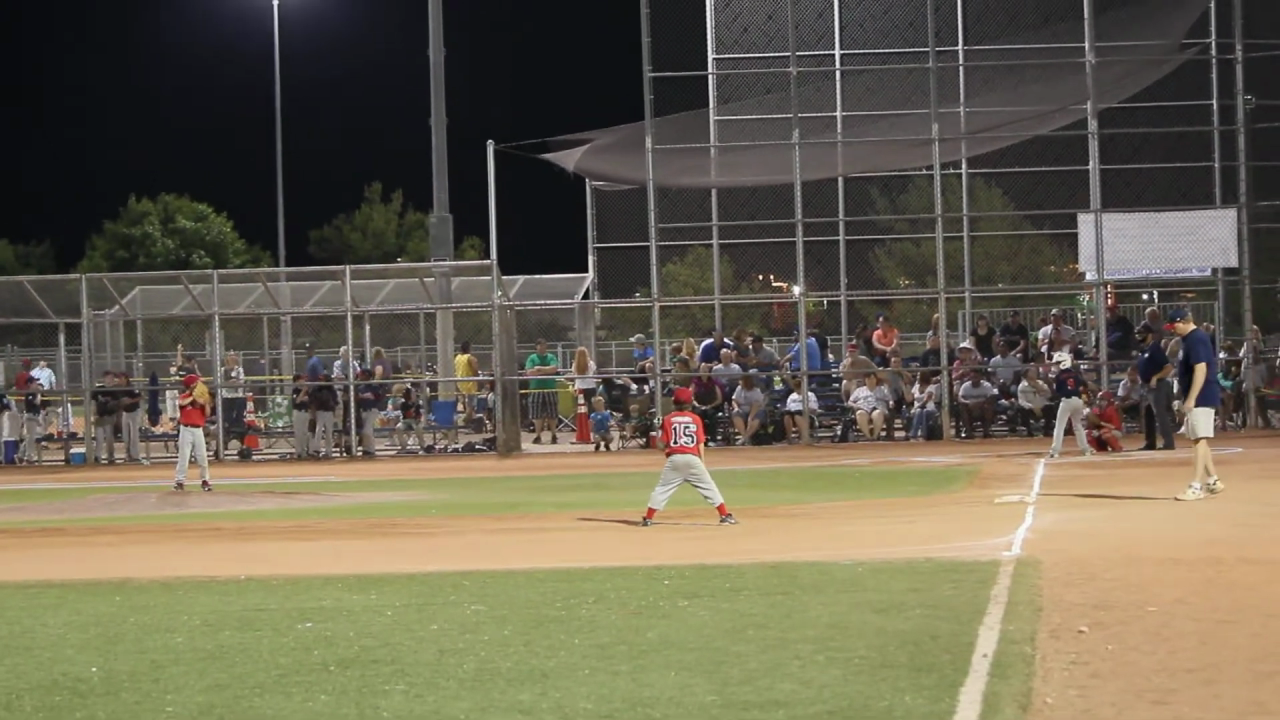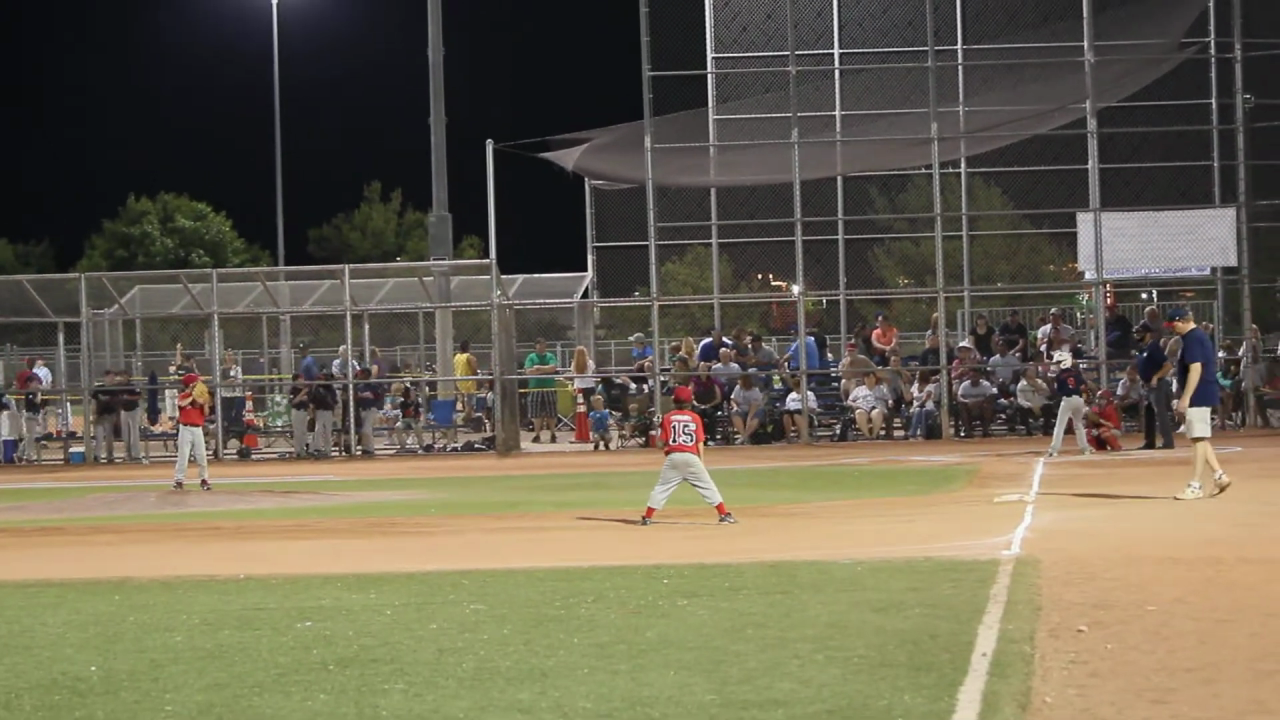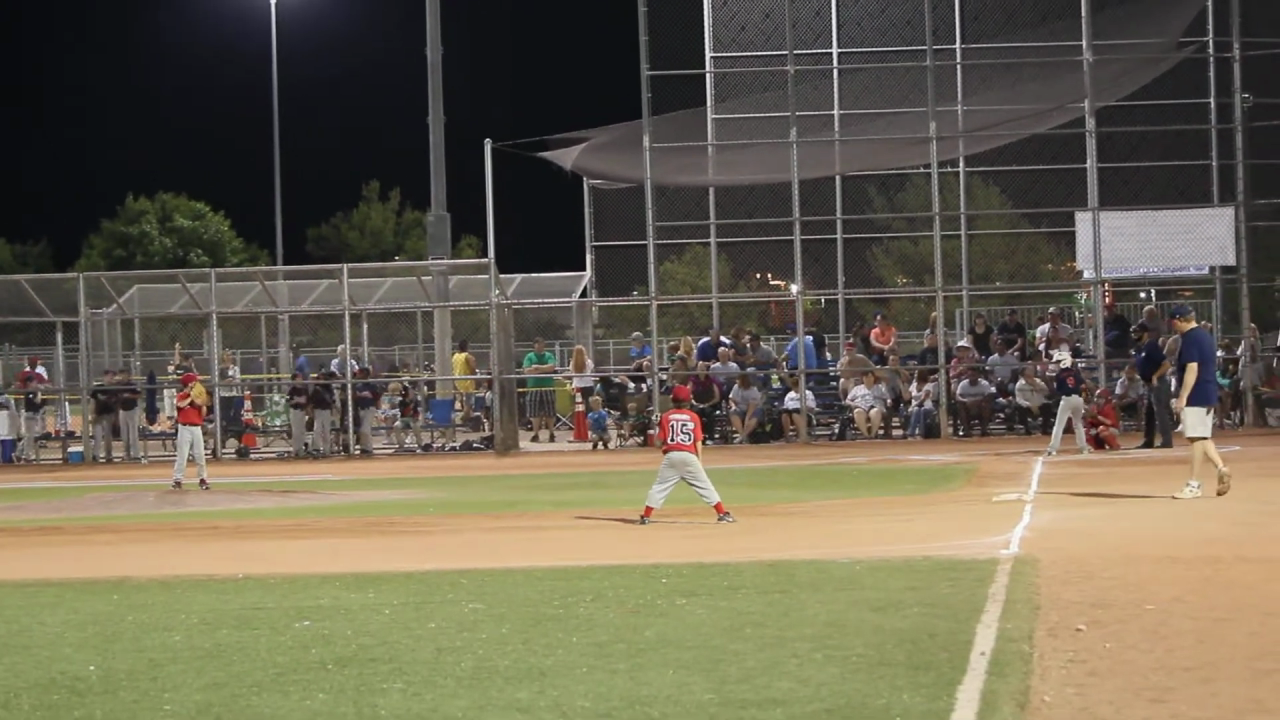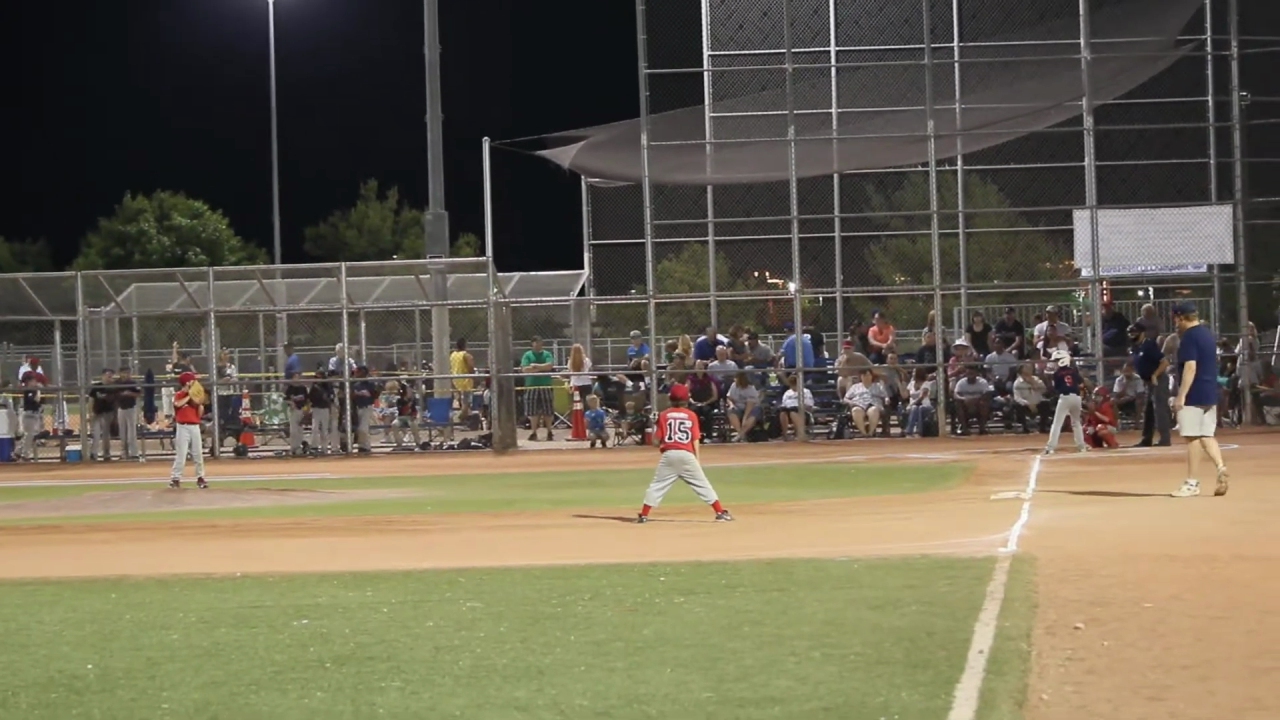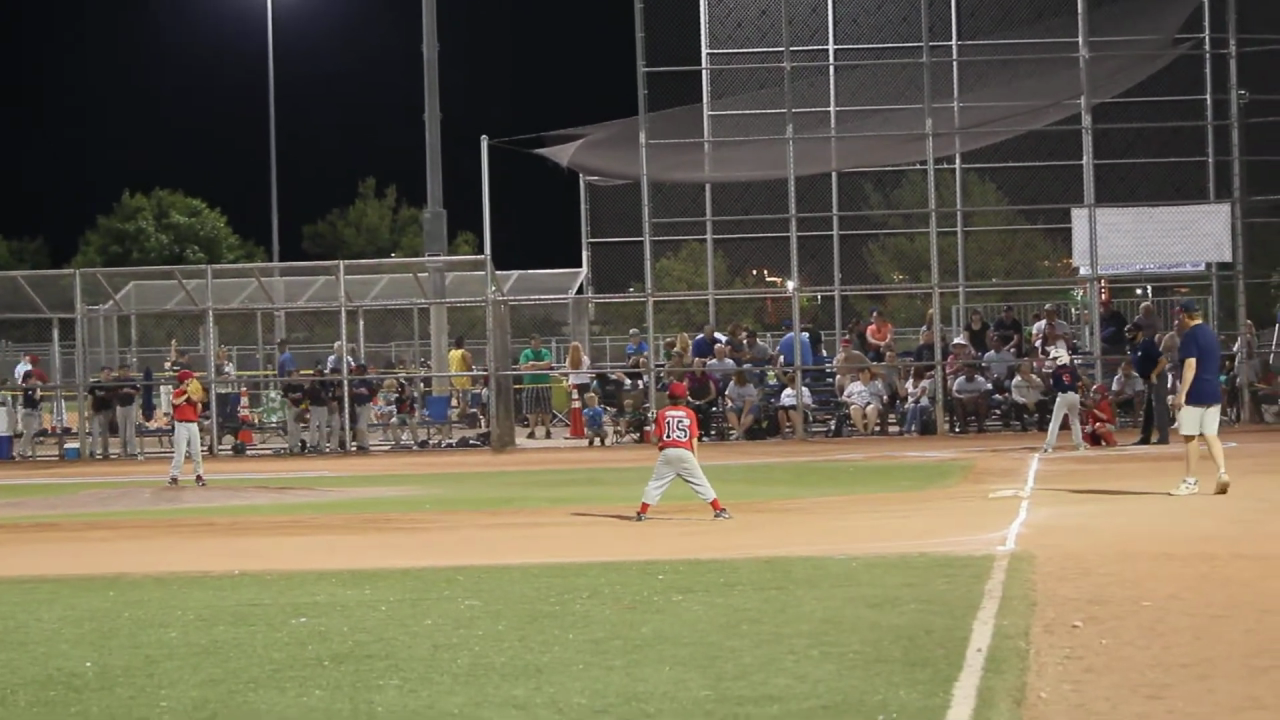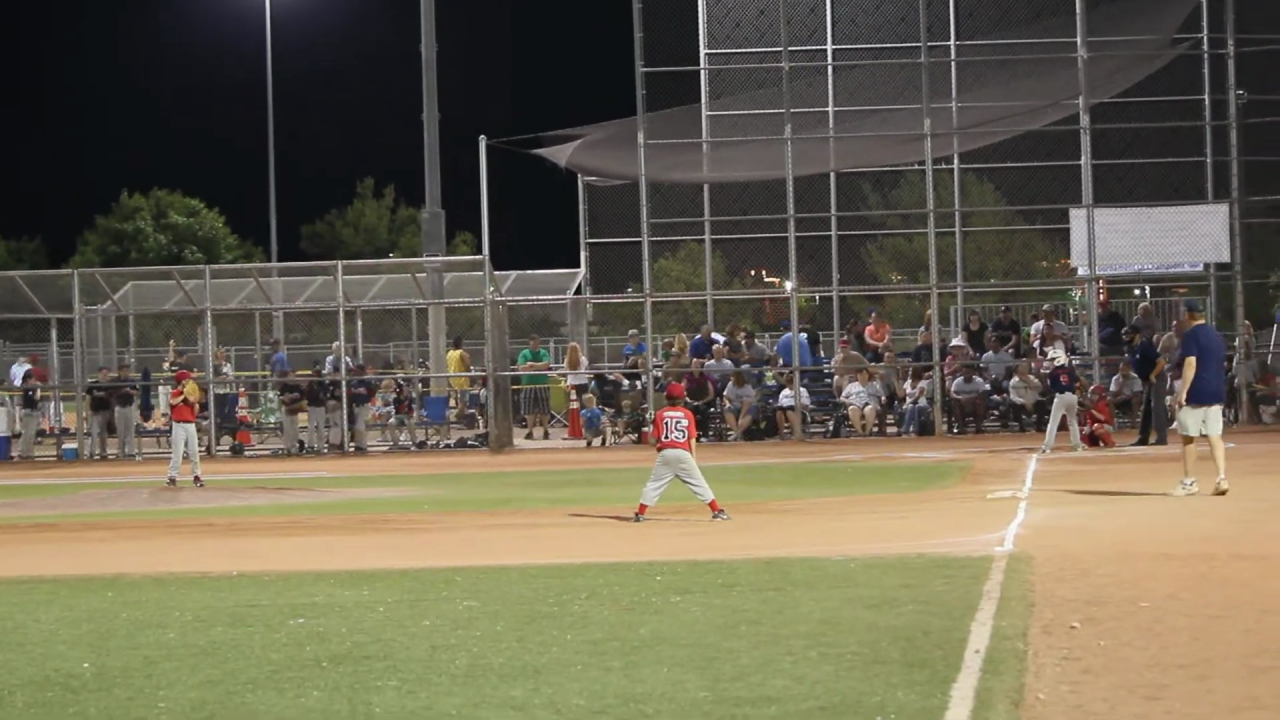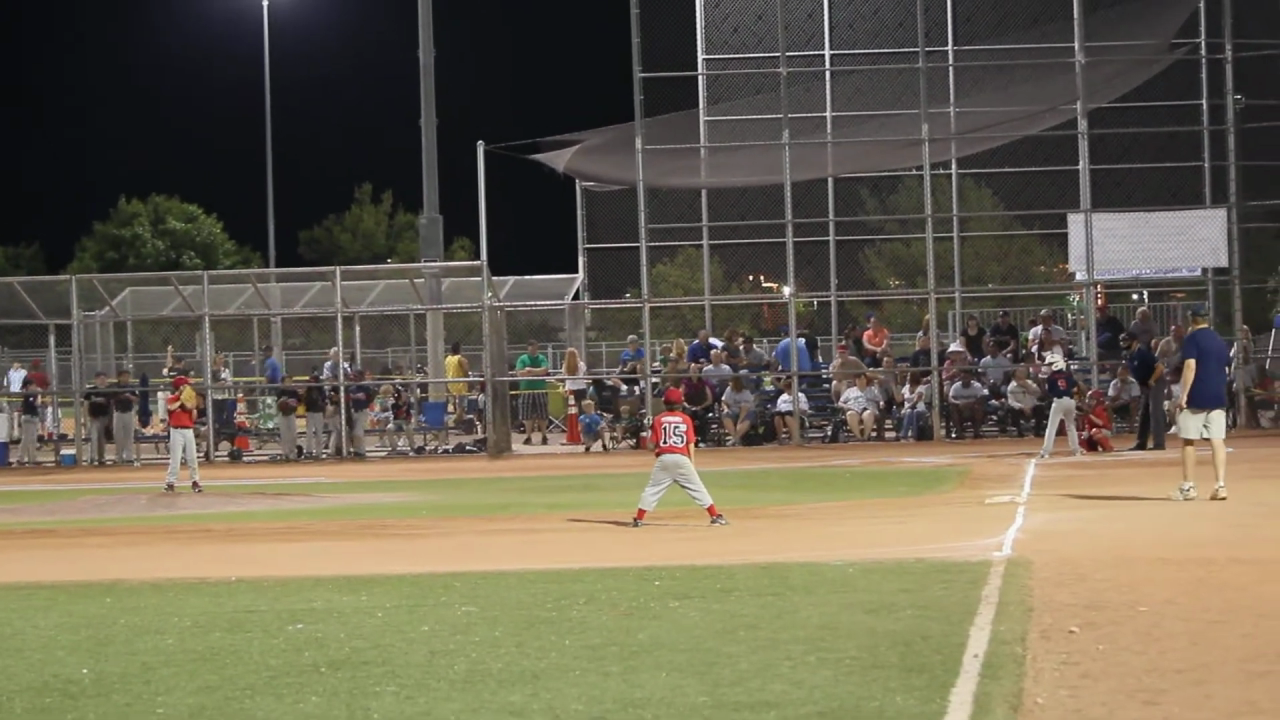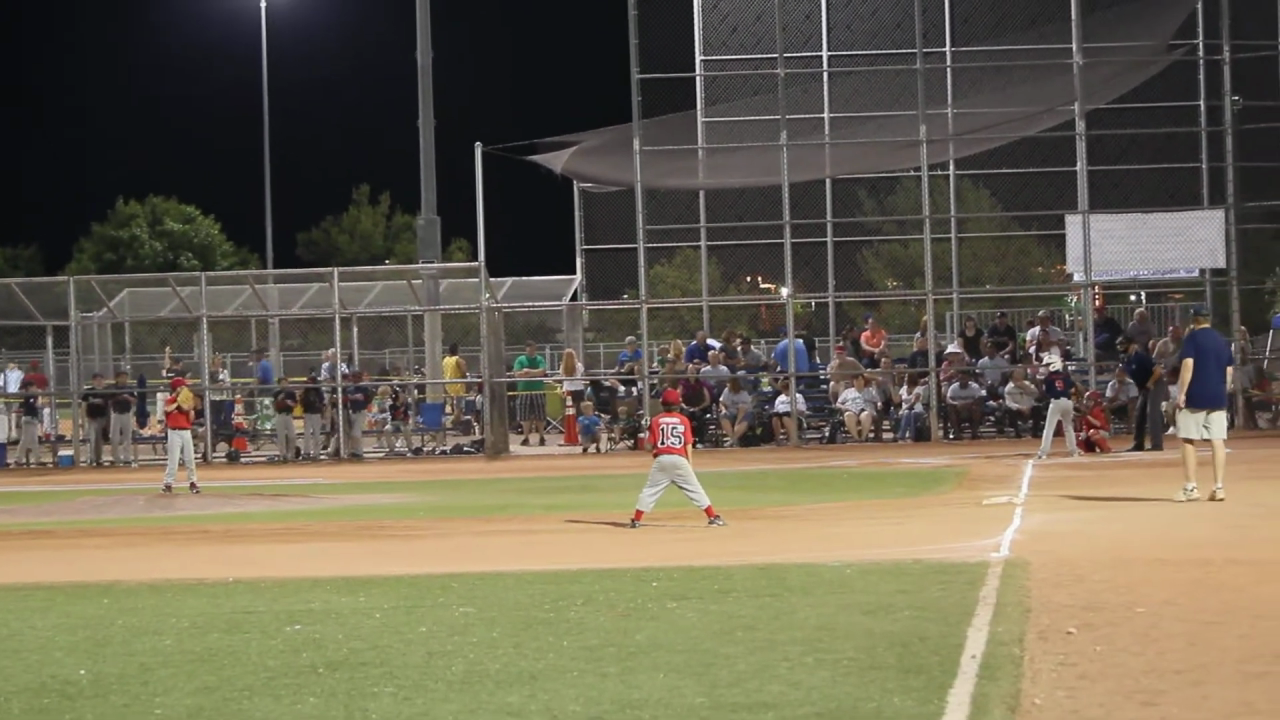
dt=0.1s
person 1, frame 1
left shoulder: (1197, 339)
right shoulder: (1189, 339)
left elbow: (1201, 370)
left wrist: (1190, 399)
right wrist: (1189, 398)
left hip: (1201, 398)
right hip: (1197, 398)
left knee: (1199, 440)
right knee: (1199, 440)
left ankle: (1196, 487)
right ankle: (1212, 481)
person 1, frame 2
left shoulder: (1192, 339)
right shoulder: (1199, 336)
left elbow: (1195, 370)
left wrist: (1185, 398)
left hip: (1198, 396)
right hip: (1207, 395)
left knee: (1199, 439)
right knee: (1202, 438)
left ankle: (1195, 486)
right ankle: (1219, 474)
person 1, frame 3
left shoulder: (1190, 338)
right shoulder: (1203, 335)
left elbow: (1192, 370)
left wrist: (1182, 397)
left hip: (1195, 395)
right hip: (1206, 394)
left knee: (1196, 439)
right knee: (1203, 438)
left ankle: (1194, 485)
right ankle: (1221, 468)
person 1, frame 4
left shoulder: (1189, 336)
right shoulder: (1207, 334)
left elbow: (1190, 368)
left wrist: (1180, 395)
left hip: (1194, 394)
right hip: (1211, 393)
left knee: (1192, 437)
right knee: (1207, 436)
left ankle: (1192, 484)
right ankle: (1221, 469)
person 1, frame 5
left shoulder: (1190, 335)
right shoulder: (1210, 333)
left elbow: (1191, 365)
left wrist: (1181, 393)
left hip: (1195, 392)
right hip: (1213, 392)
left knee: (1190, 436)
right knee: (1210, 434)
left ankle: (1190, 482)
right ankle: (1222, 472)
person 1, frame 6
left shoulder: (1191, 334)
right shoulder: (1216, 335)
left elbow: (1190, 364)
right elbow: (1220, 364)
left wrist: (1182, 392)
left hip: (1196, 393)
right hip: (1217, 392)
left knee: (1189, 437)
right knee: (1215, 436)
left ankle: (1189, 482)
right ankle: (1221, 479)
person 1, frame 7
left shoulder: (1192, 338)
right shoulder: (1220, 339)
left elbow: (1190, 367)
right elbow: (1225, 370)
left wrist: (1183, 394)
left hip: (1197, 396)
right hip: (1219, 397)
left knee: (1189, 440)
right knee: (1217, 440)
left ankle: (1188, 487)
right ankle: (1221, 486)
person 1, frame 8
left shoulder: (1192, 337)
right shoulder: (1222, 340)
left elbow: (1187, 365)
right elbow: (1229, 372)
left wrist: (1181, 393)
right wrist: (1223, 394)
left hip: (1195, 396)
right hip: (1218, 397)
left knee: (1188, 440)
right knee: (1217, 441)
left ankle: (1190, 487)
right ankle: (1218, 488)
